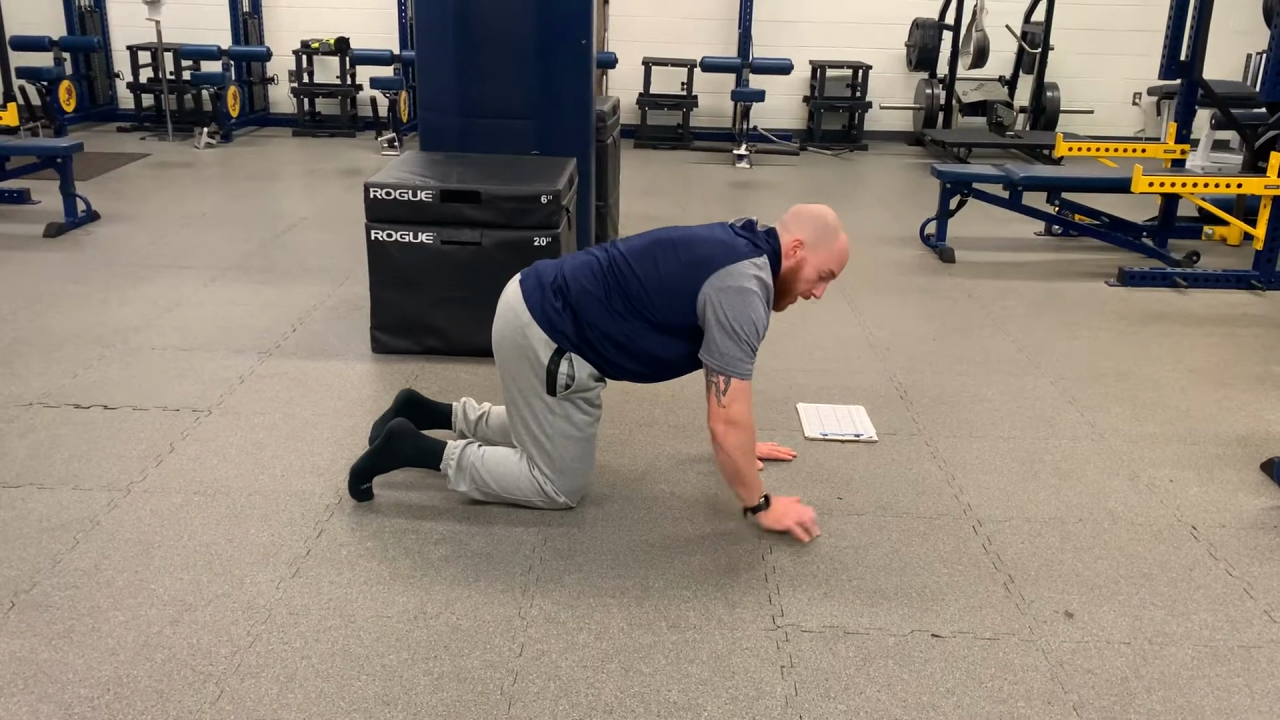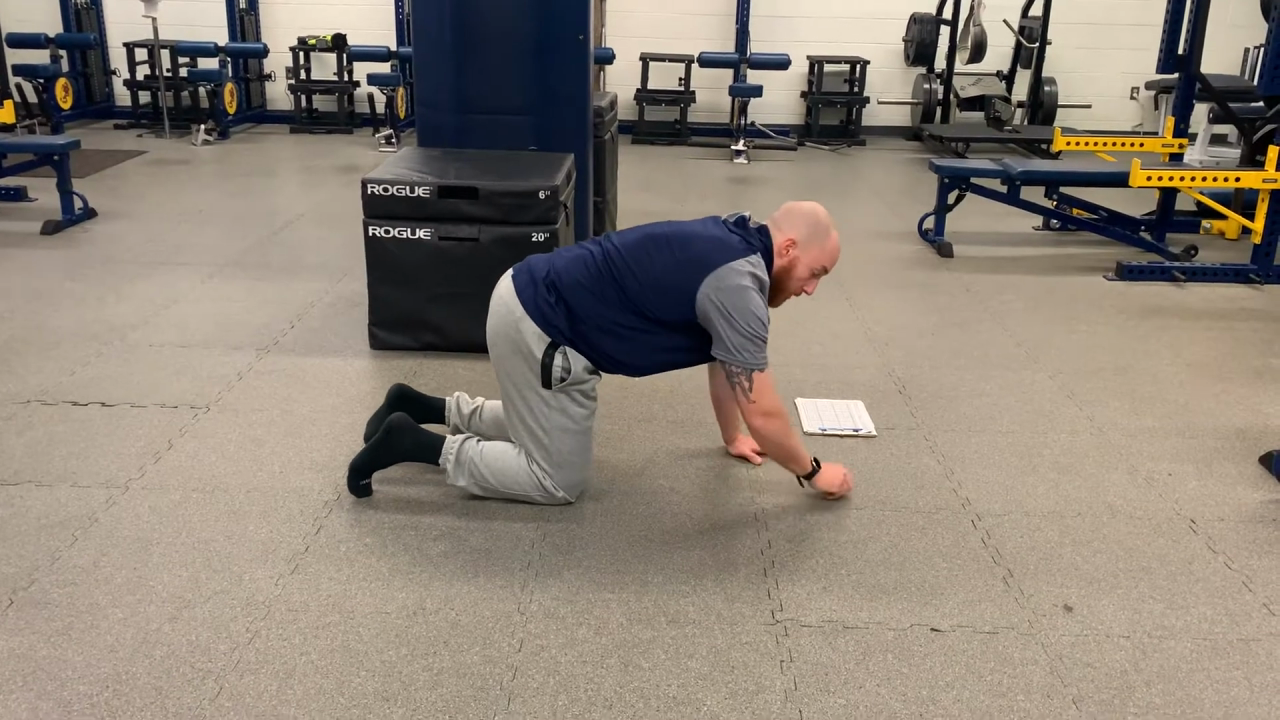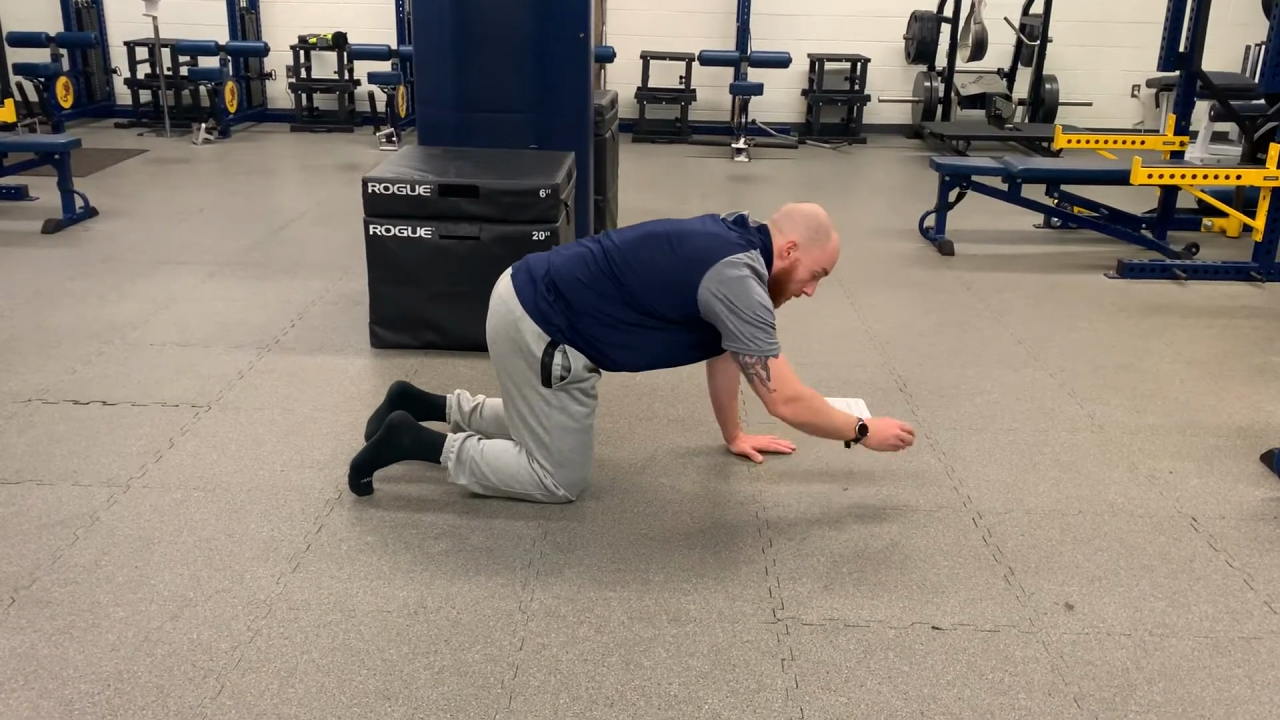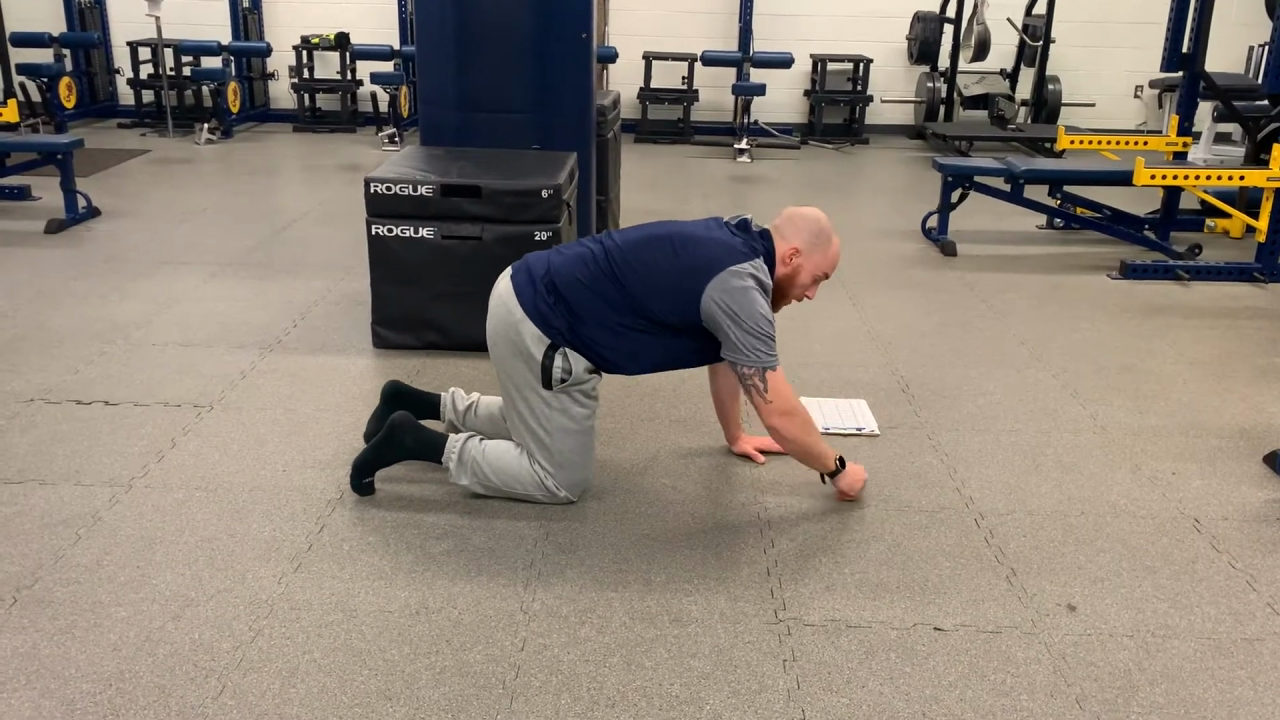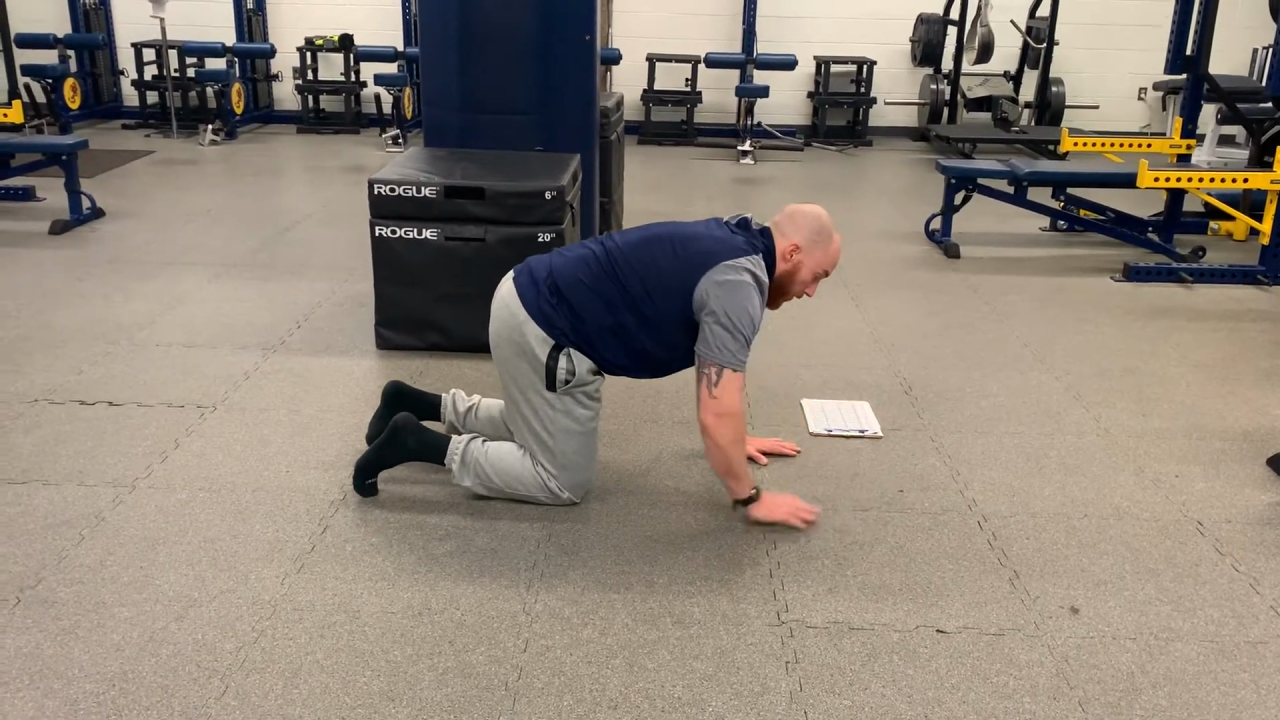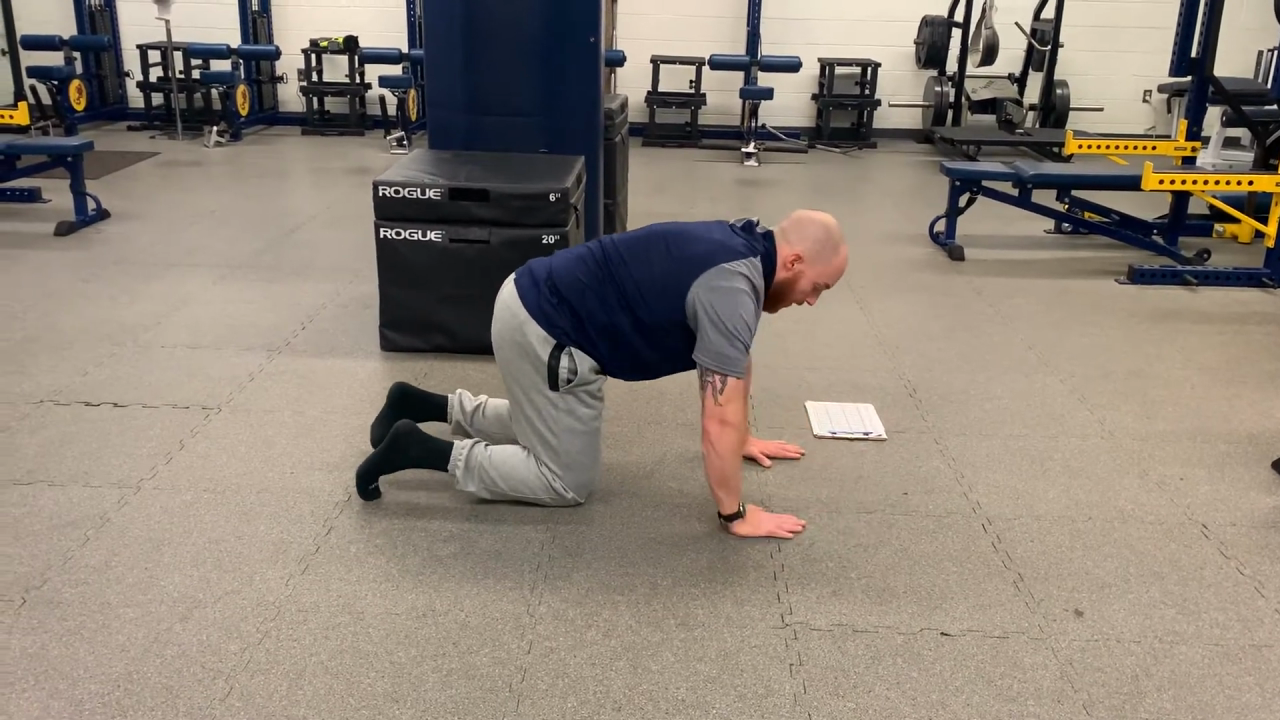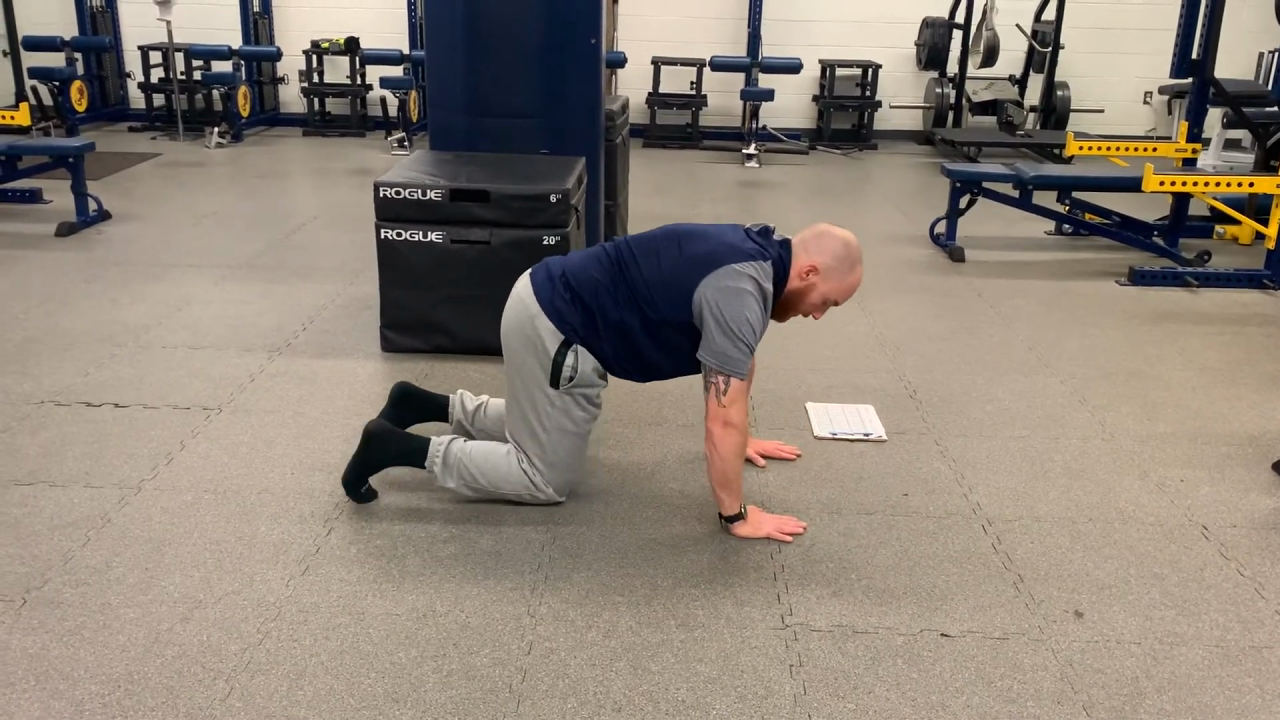
dt=0.4s
person 1, frame 1
left shoulder: (744, 250)
right shoulder: (743, 289)
left elbow: (725, 375)
right elbow: (726, 420)
left wrist: (742, 445)
right wrist: (759, 505)
left hip: (539, 309)
right hip: (548, 334)
left knee: (546, 437)
right knee: (560, 483)
left ankle: (430, 411)
right ankle: (421, 449)
person 1, frame 2
left shoulder: (735, 243)
right shoulder: (737, 285)
left elbow: (722, 359)
right elbow: (763, 415)
left wrist: (733, 437)
right wrist: (813, 472)
left hip: (533, 303)
right hip: (540, 327)
left knee: (539, 428)
right knee: (558, 479)
left ankle: (420, 408)
right ankle: (415, 444)
person 1, frame 3
left shoulder: (734, 243)
right shoulder: (737, 279)
left elbow: (722, 353)
right elbow: (786, 400)
left wrist: (734, 435)
right wrist: (865, 431)
left hip: (533, 302)
right hip: (541, 327)
left knee: (547, 429)
right knee: (559, 477)
left ankle: (425, 405)
right ankle: (422, 442)
person 1, frame 4
left shoulder: (734, 246)
right shoulder: (740, 290)
left elbow: (724, 359)
right elbow: (780, 413)
left wrist: (734, 435)
right wrist: (836, 470)
left hip: (528, 302)
right hip: (539, 332)
left knee: (536, 428)
right knee: (560, 480)
left ankle: (415, 403)
right ankle: (420, 441)
person 1, frame 5
left shoulder: (738, 243)
right shoulder: (738, 285)
left elbow: (722, 362)
right elbow: (716, 415)
left wrist: (737, 439)
right wrist: (750, 499)
left hip: (530, 303)
right hip: (543, 330)
left knee: (536, 430)
right knee: (562, 480)
left ankle: (417, 406)
right ankle: (420, 444)
person 1, frame 6
left shoulder: (745, 248)
right shoulder: (731, 289)
left elbow: (735, 362)
right elbow: (719, 421)
left wrist: (743, 439)
right wrist: (736, 515)
left hip: (536, 306)
right hip: (545, 330)
left knee: (542, 428)
right knee: (566, 480)
left ankle: (422, 404)
right ankle: (422, 450)
person 1, frame 7
left shoulder: (757, 253)
right shoulder: (741, 291)
left elbow: (738, 366)
right elbow: (722, 420)
left wrist: (740, 439)
right wrist: (737, 516)
left hip: (547, 305)
right hip: (555, 328)
left knee: (539, 429)
right knee: (546, 477)
left ankle: (425, 404)
right ankle: (401, 447)
